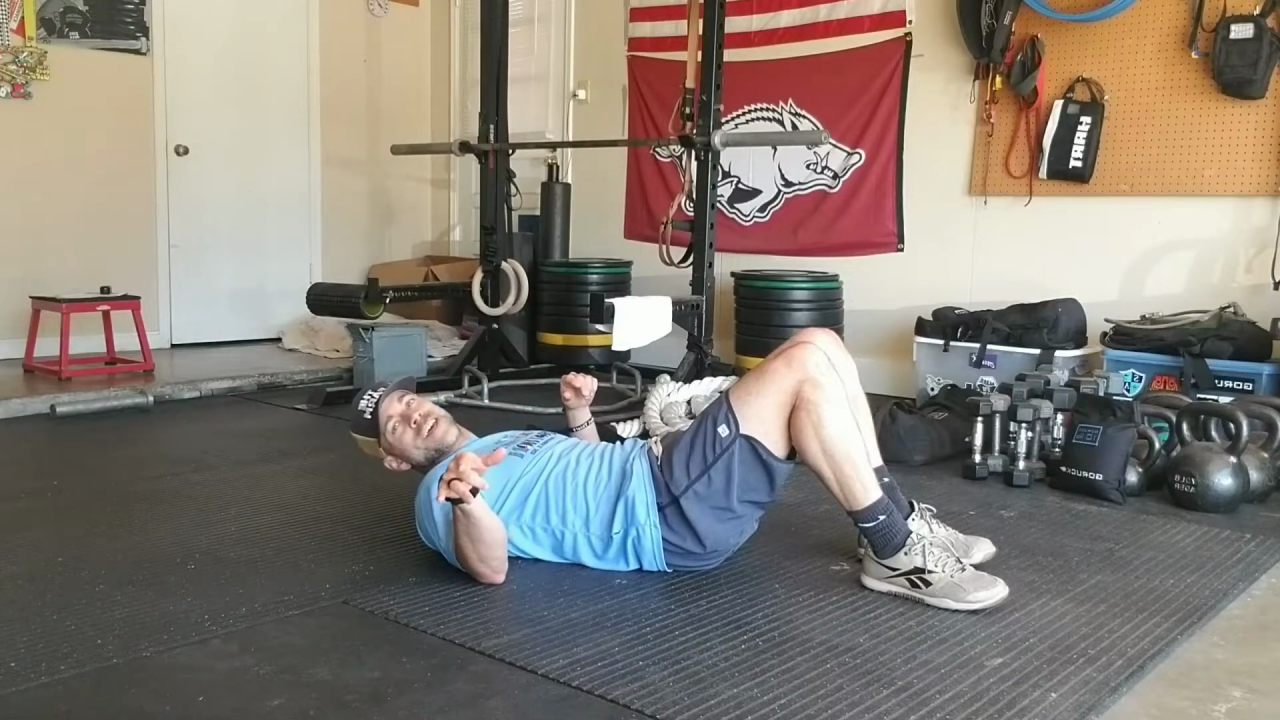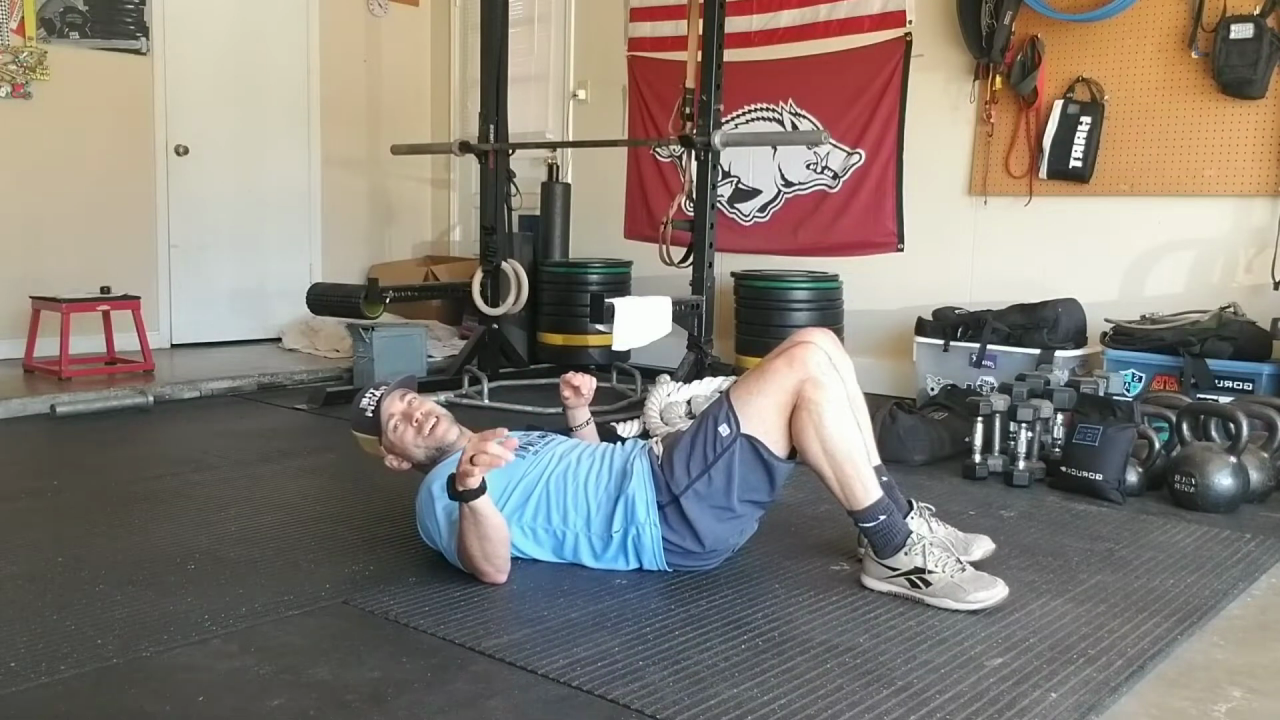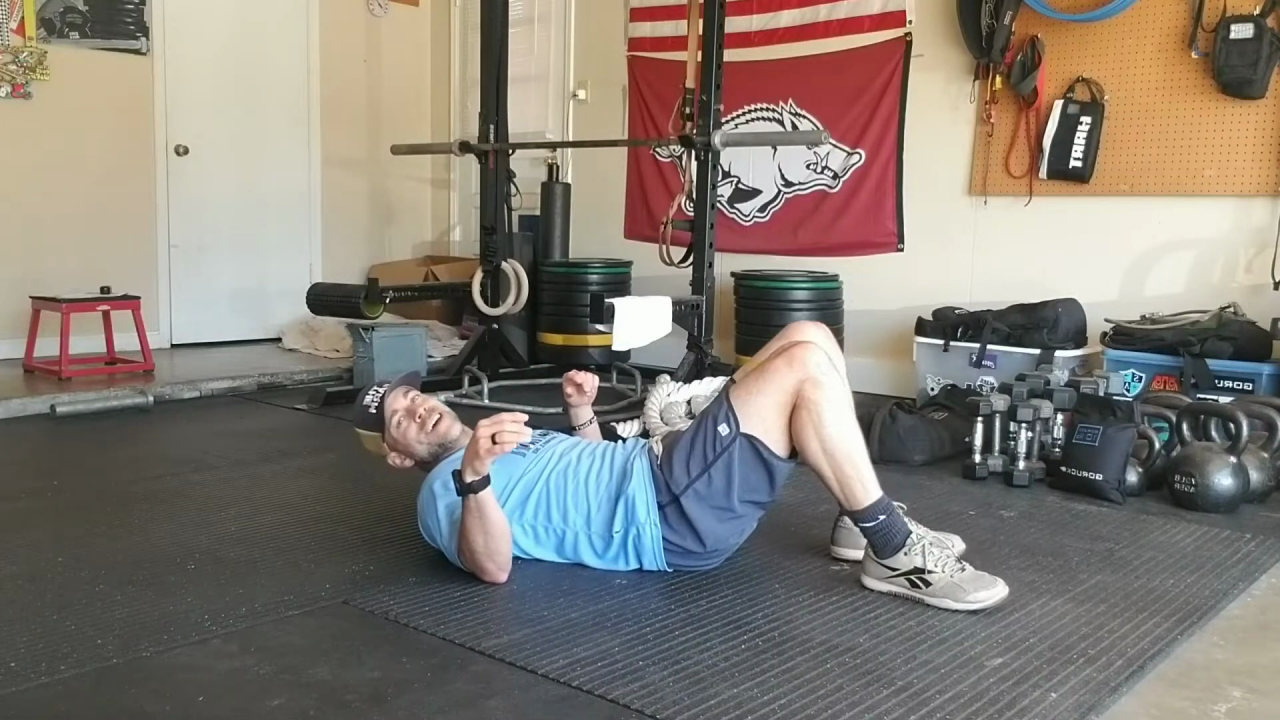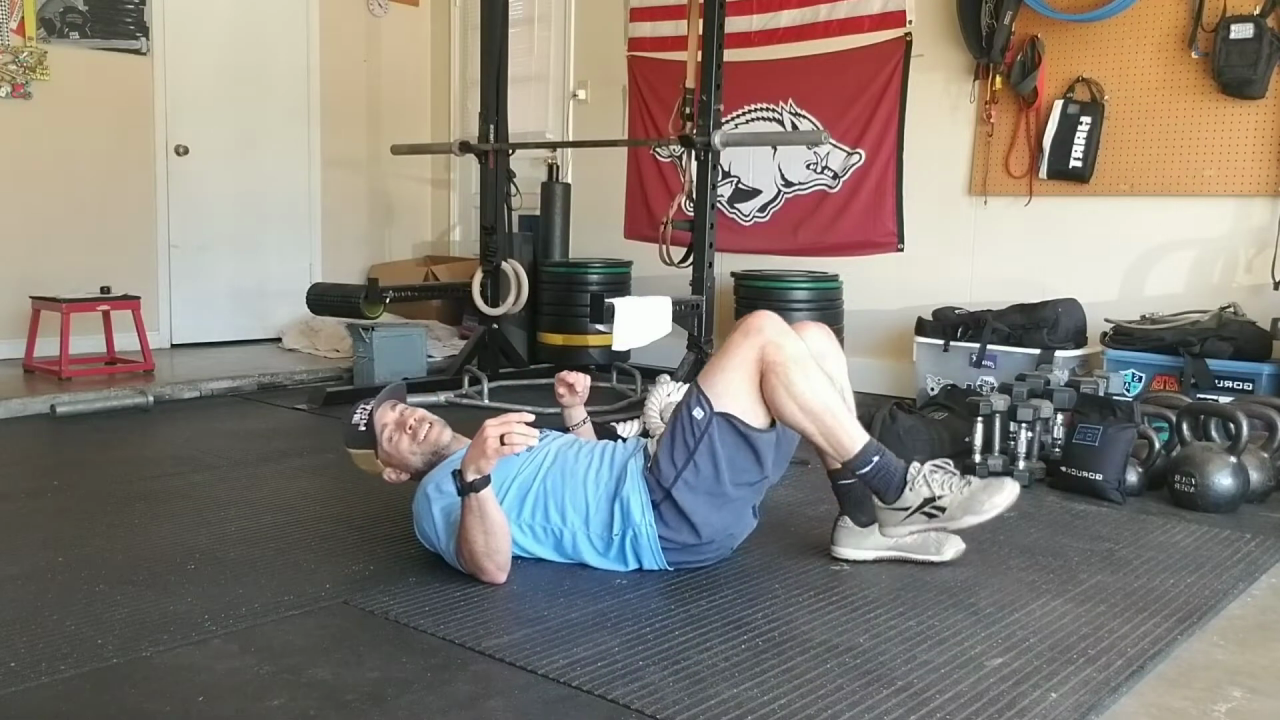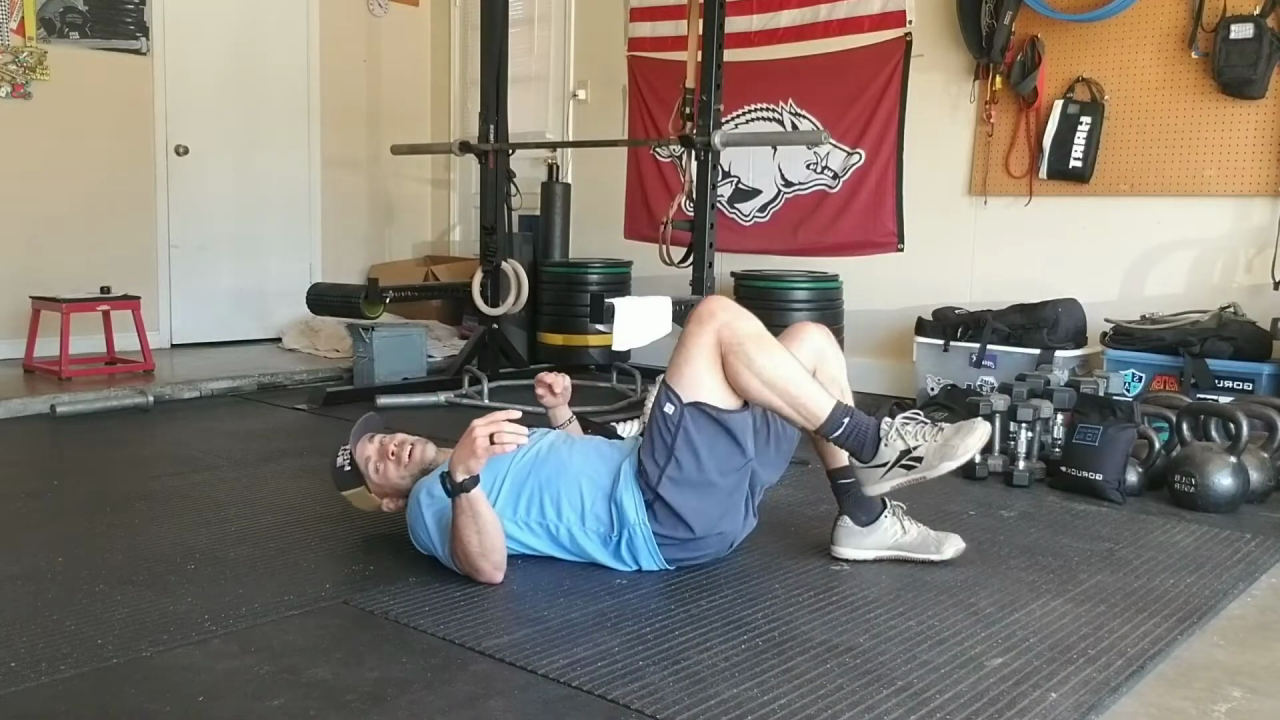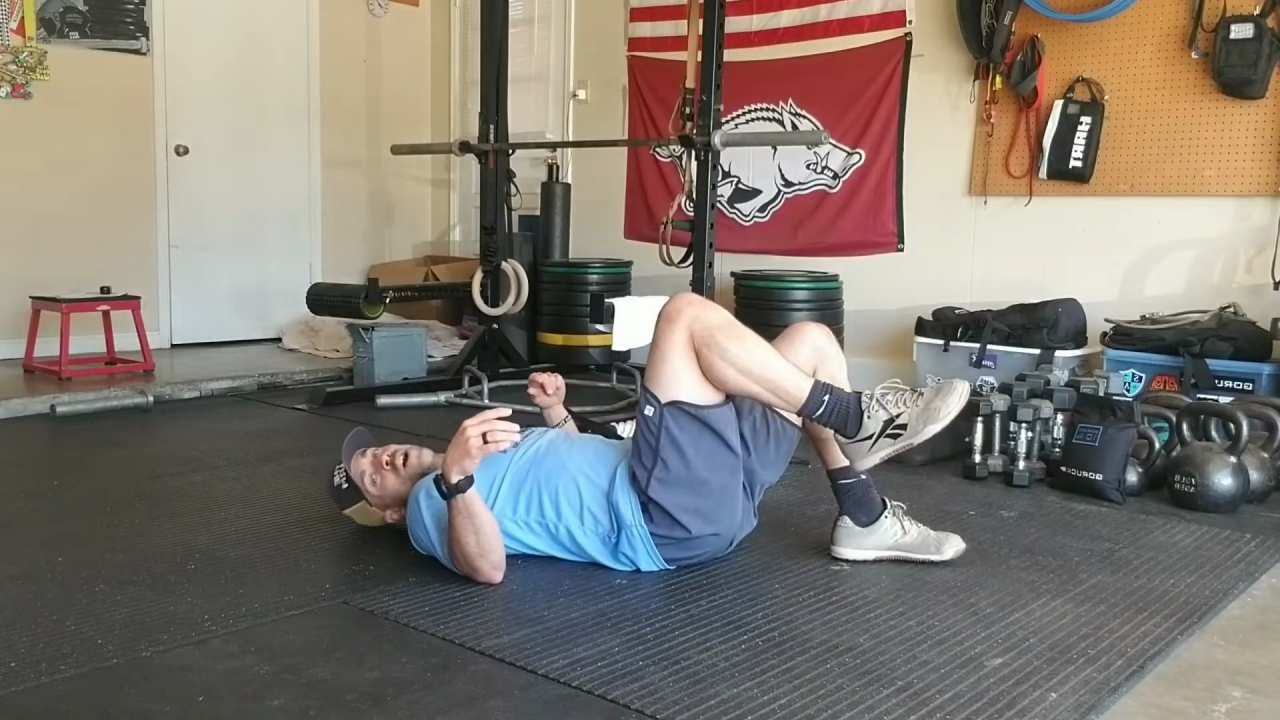
dt=0.3s
person 1, frame 1
left shoulder: (498, 443)
right shoulder: (436, 495)
right elbow: (489, 568)
left wrist: (578, 416)
right wrist: (462, 496)
left hip: (660, 469)
right hip: (671, 519)
left knee: (820, 345)
right knee: (806, 368)
left ankle: (894, 516)
right ankle: (895, 553)
person 1, frame 2
left shoulder: (493, 445)
right shoulder: (440, 493)
right elbow: (493, 567)
left wrist: (577, 415)
right wrist: (468, 485)
left hip: (660, 466)
right hip: (673, 517)
left knee: (817, 344)
right knee: (807, 369)
left ankle: (894, 513)
right ankle: (895, 553)
person 1, frame 3
left shoulder: (494, 445)
right shoulder: (444, 495)
right elbow: (493, 567)
left wrist: (580, 415)
right wrist: (474, 476)
left hip: (663, 470)
right hip: (672, 519)
left knee: (809, 338)
right knee: (805, 369)
left ankle: (861, 520)
right ankle: (895, 553)
person 1, frame 4
left shoulder: (480, 452)
right shoulder: (437, 498)
right elbow: (492, 567)
left wrist: (575, 414)
right wrist: (474, 473)
left hip: (655, 473)
right hip: (669, 518)
left knee: (813, 338)
right knee: (764, 332)
left ankle: (862, 522)
right ankle: (899, 492)
person 1, frame 5
left shoulder: (477, 459)
right shoulder: (432, 505)
right elbow: (487, 567)
left wrist: (559, 412)
right wrist: (462, 475)
left hip: (704, 492)
right hip: (666, 520)
left knee: (811, 340)
right knee: (716, 317)
left ankle: (864, 520)
right ankle: (876, 446)
person 1, frame 6
left shoulder: (473, 466)
right shoulder: (431, 504)
right elbow: (487, 567)
left wrist: (555, 414)
right wrist: (456, 476)
left hip: (709, 487)
right hip: (665, 519)
left knee: (812, 340)
right knee: (687, 315)
left ankle: (865, 520)
right ankle: (858, 423)
